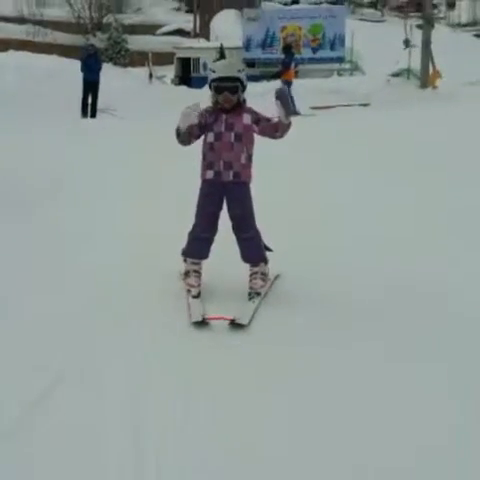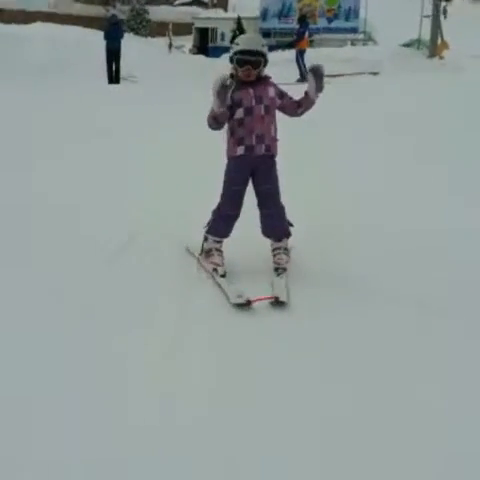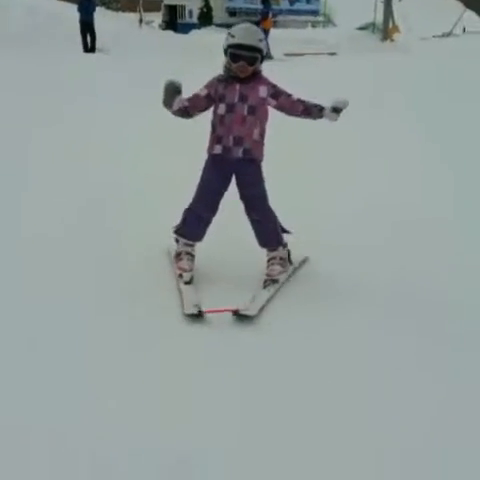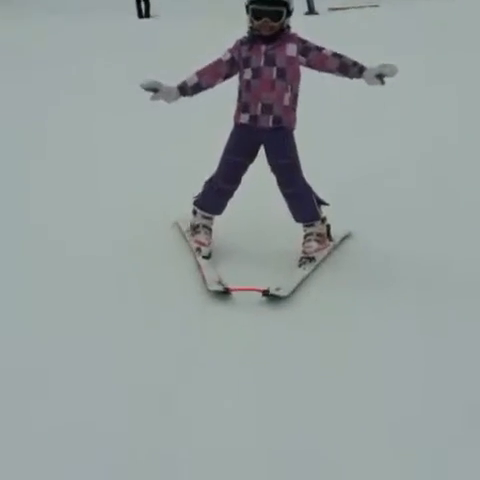
dt=1s
person 1, frame 1
left shoulder: (249, 116)
right shoulder: (207, 115)
left elbow: (276, 131)
right elbow: (185, 140)
left wrist: (284, 115)
right wrist: (184, 125)
left hip: (239, 180)
right hip: (211, 179)
left knee: (245, 226)
right knee: (204, 224)
left ankle: (259, 268)
right ankle: (192, 266)
person 1, frame 2
left shoulder: (271, 89)
right shoulder: (230, 91)
left elbow: (296, 108)
right elbow: (215, 124)
left wrist: (313, 91)
right wrist: (219, 104)
left hip: (266, 156)
right hip: (238, 156)
left knee: (271, 202)
right knee: (230, 202)
left ankle: (280, 243)
right ankle: (212, 244)
person 1, frame 3
left shoulder: (265, 88)
right shoulder: (217, 85)
left elbow: (293, 104)
right elbow: (191, 108)
left wrist: (325, 111)
right wrist: (174, 101)
left hip: (250, 158)
right hip: (219, 155)
left knee: (258, 207)
right knee: (203, 204)
left ankle: (277, 253)
right ankle: (184, 248)
person 1, frame 4
left shoulder: (295, 46)
right shoulder: (242, 48)
left elbow: (328, 59)
right elbow: (214, 71)
left wrist: (365, 72)
right wrist: (177, 90)
left hip: (279, 127)
right hip: (245, 125)
left knee: (291, 179)
right knee: (226, 176)
left ankle: (316, 227)
right ankle: (201, 221)
